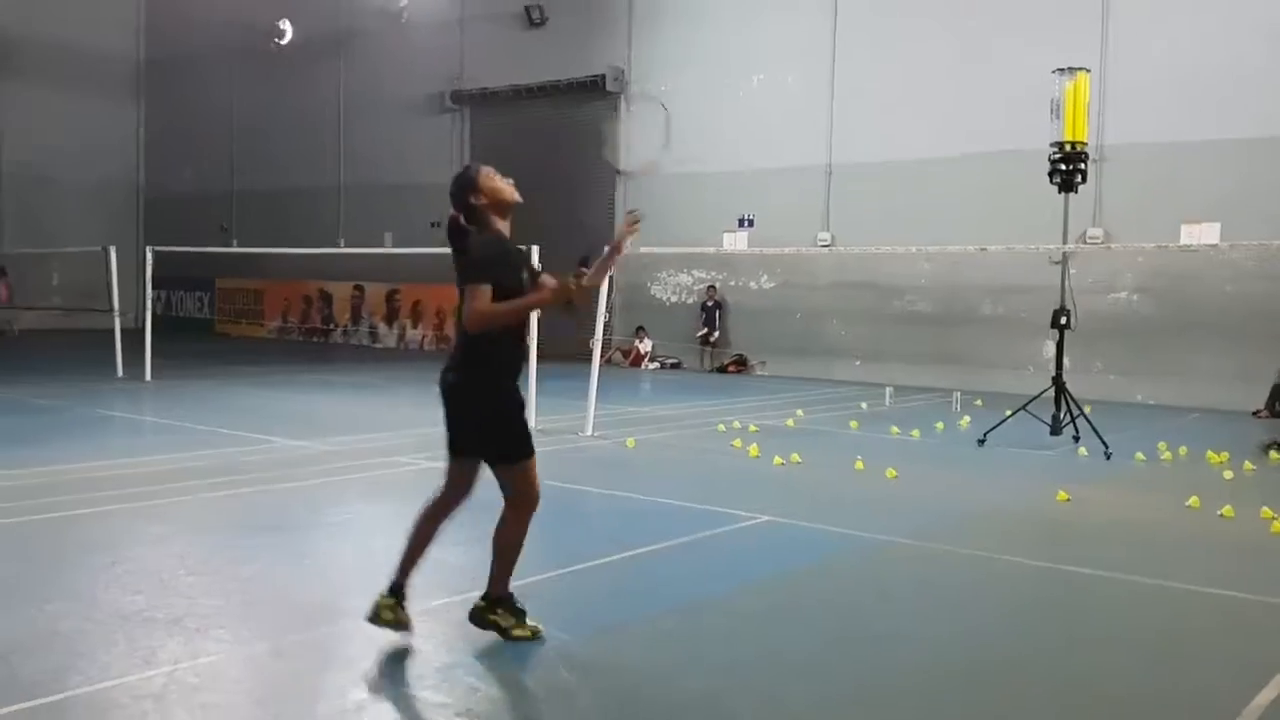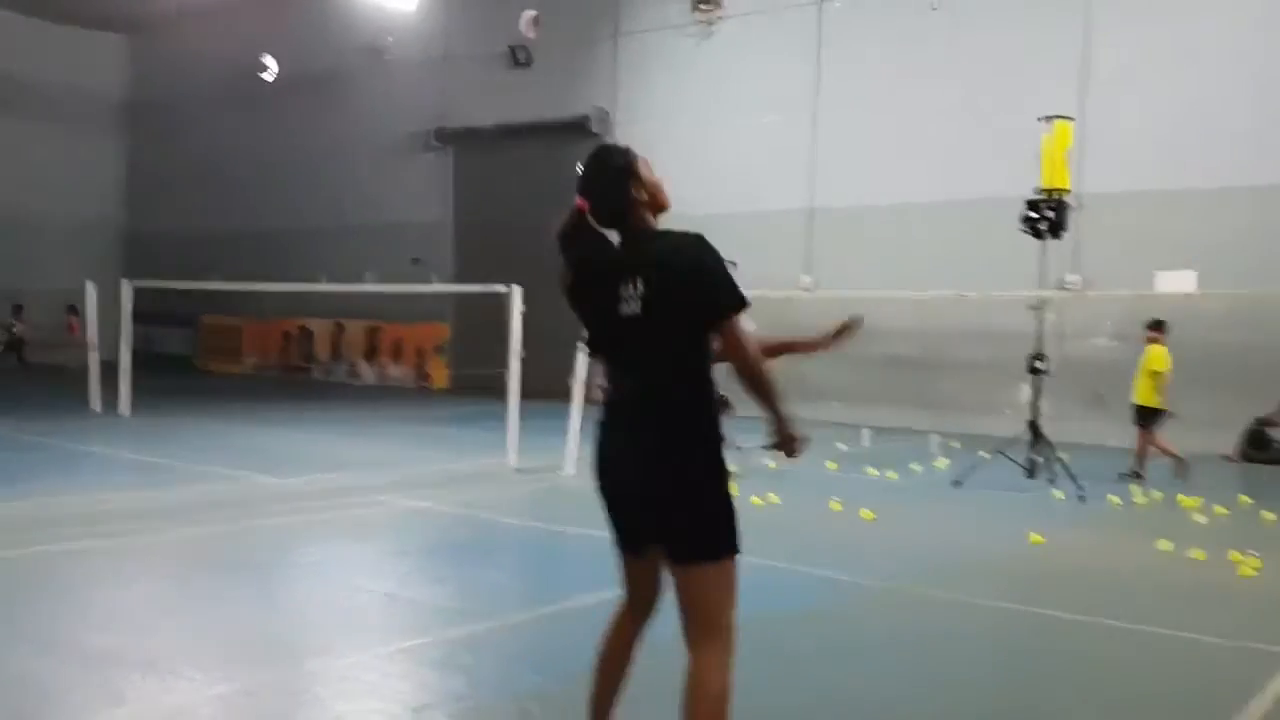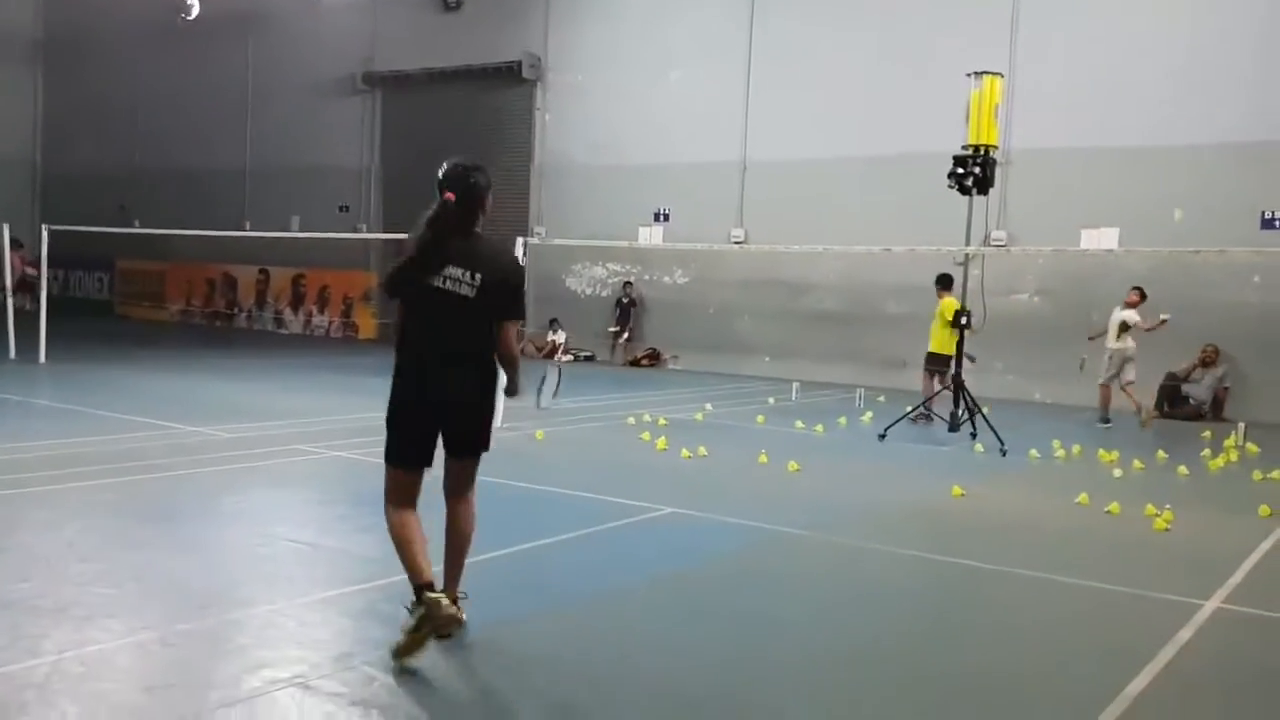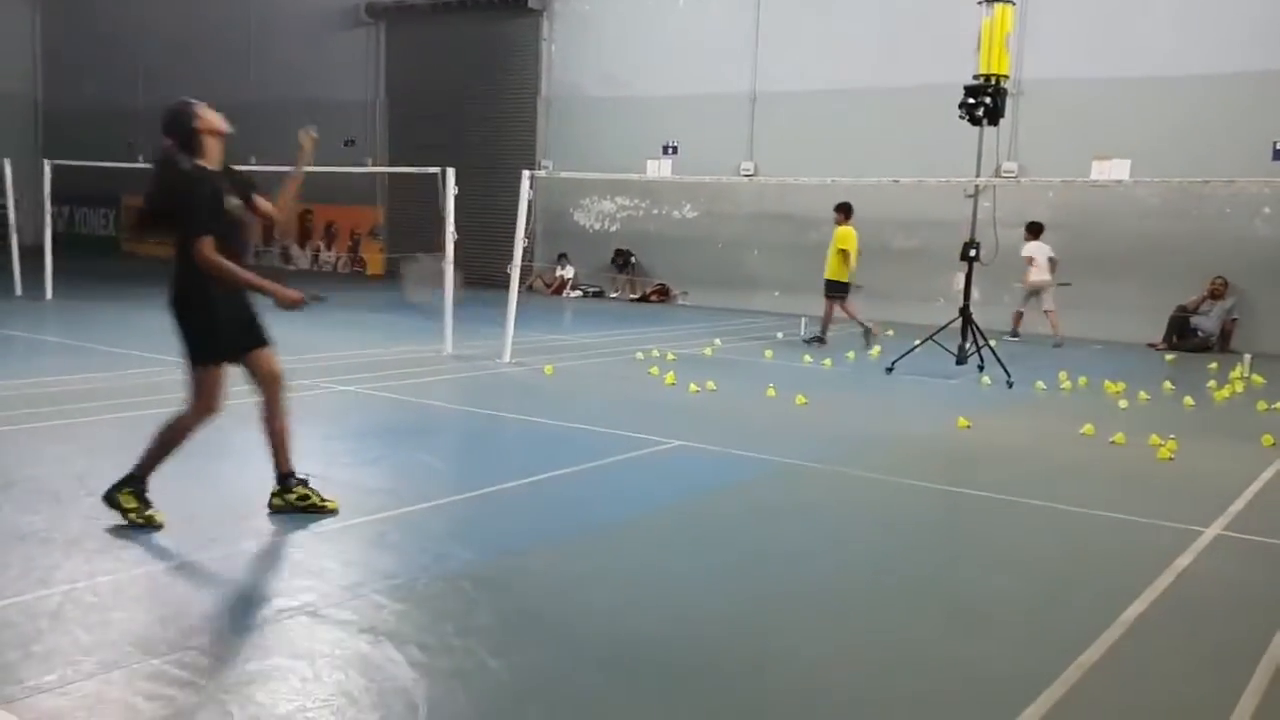
dt=1s
person 1, frame 1
left shoulder: (510, 252)
right shoulder: (484, 247)
left elbow: (566, 297)
right elbow: (475, 319)
left wrist: (615, 247)
right wrist: (542, 298)
left hip: (468, 384)
right hip: (484, 387)
left knee: (454, 493)
right knee: (525, 495)
left ankle: (396, 595)
right ankle: (494, 602)
person 1, frame 2
left shoulder: (602, 268)
right shoulder: (685, 253)
right elbow: (740, 353)
right wrist: (780, 419)
left hip: (619, 455)
right hip: (682, 458)
left knee: (635, 604)
right knee: (710, 640)
person 1, frame 3
left shoulder: (422, 252)
right shoulder: (503, 265)
left elbow: (404, 320)
right elbow: (506, 347)
right wrist: (514, 378)
left hip: (415, 390)
right hip: (472, 395)
left knee: (400, 504)
right knee: (460, 495)
left ankle: (429, 596)
right ankle: (449, 599)
person 1, frame 4
left shoulder: (229, 178)
right shoulder: (193, 183)
left elbow: (276, 213)
right elbow: (206, 257)
left wrist: (301, 165)
right wrist: (272, 290)
left hip: (229, 298)
right hip: (202, 301)
left knee: (273, 382)
right knee: (204, 407)
left ankle: (288, 485)
right ankle: (131, 487)
